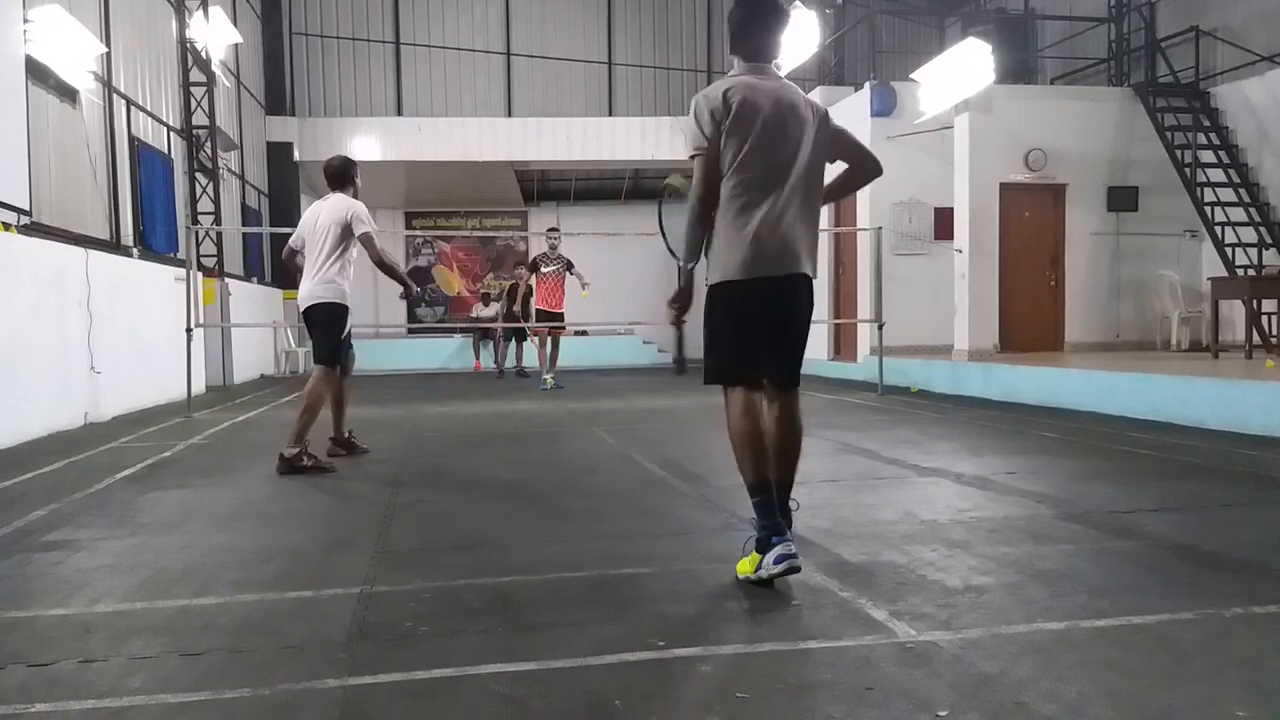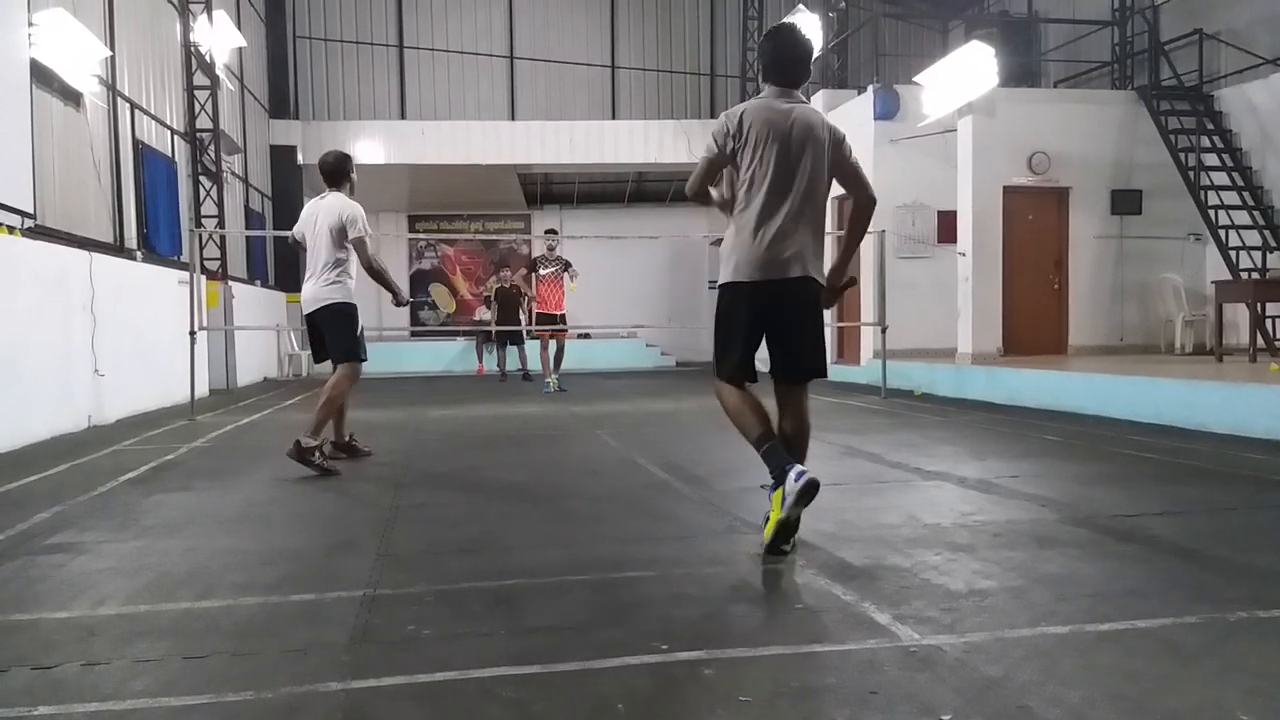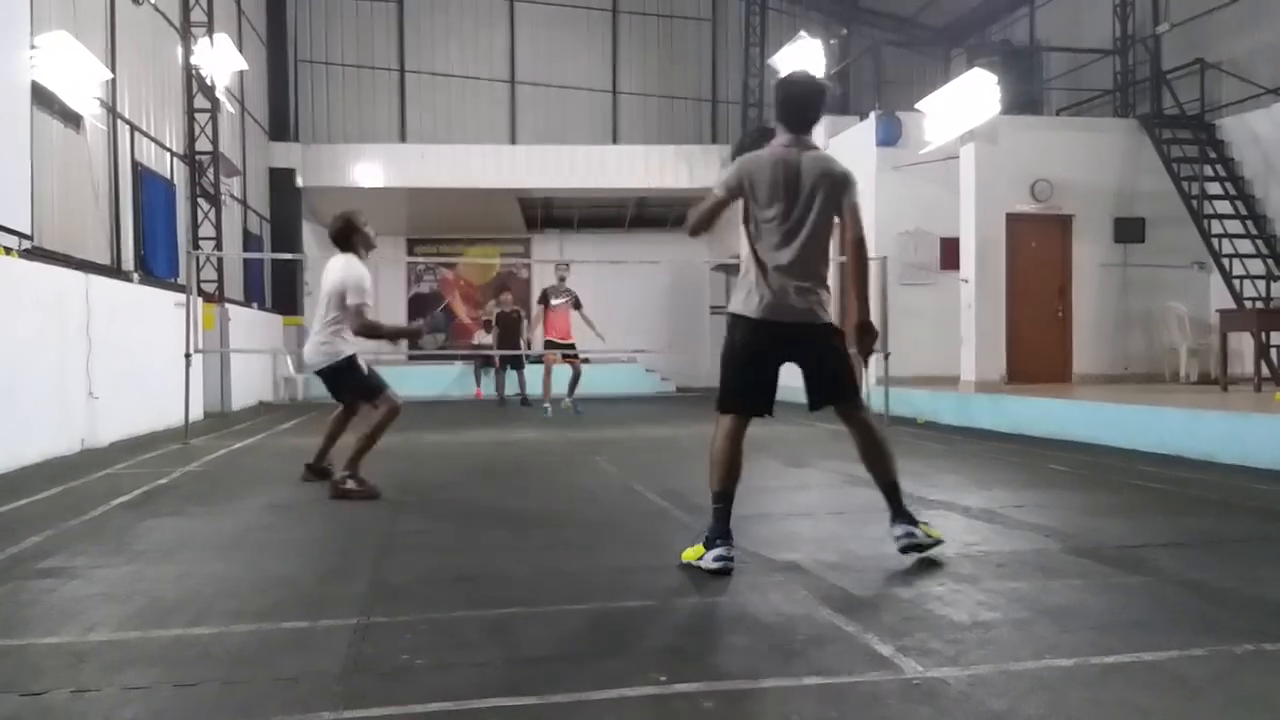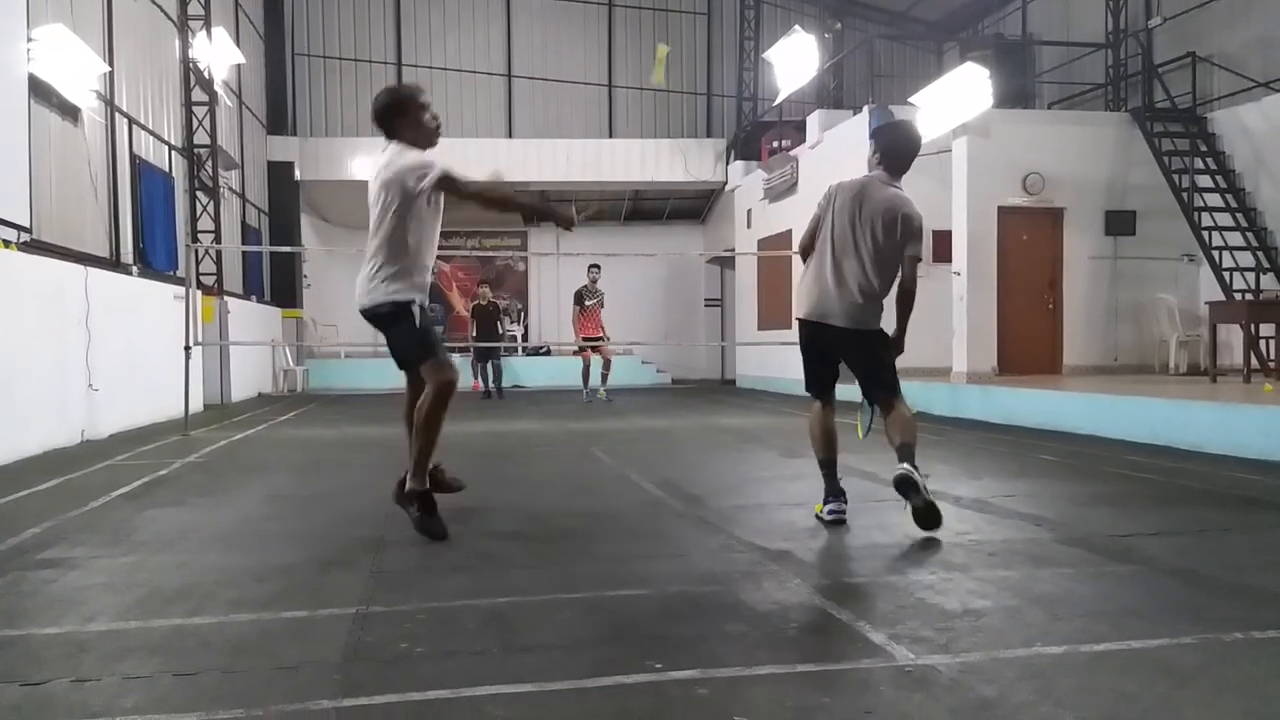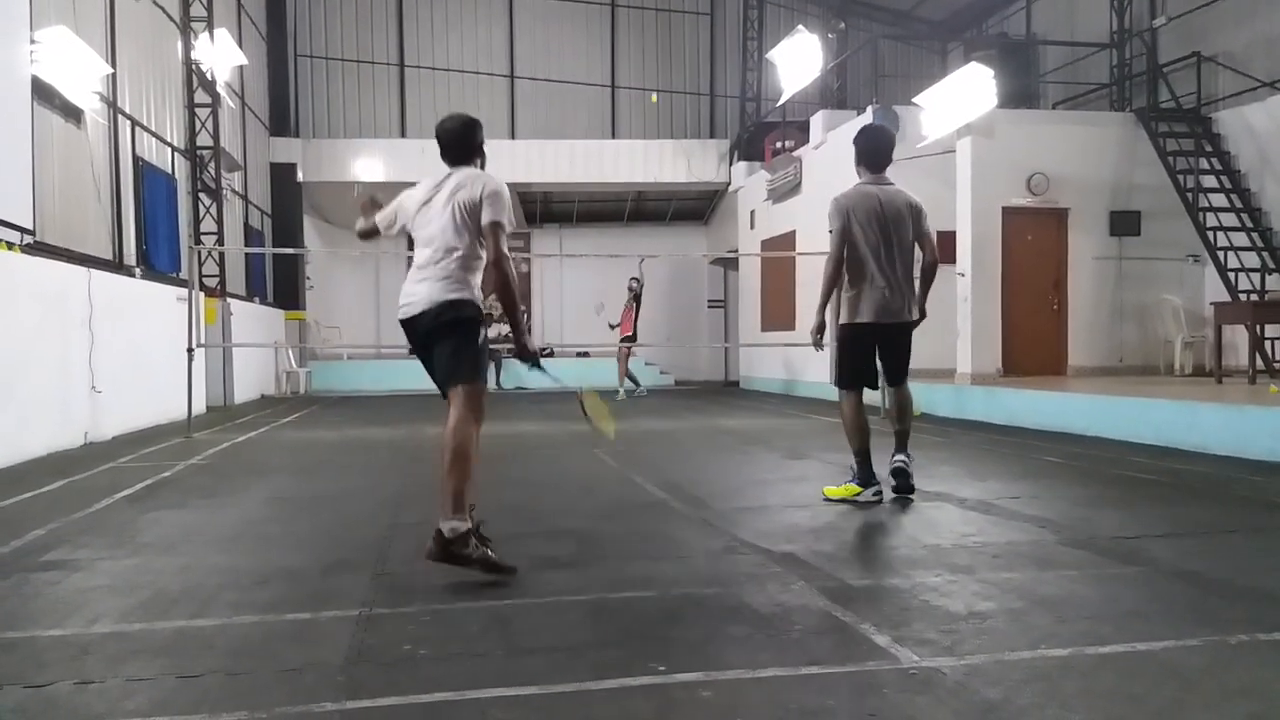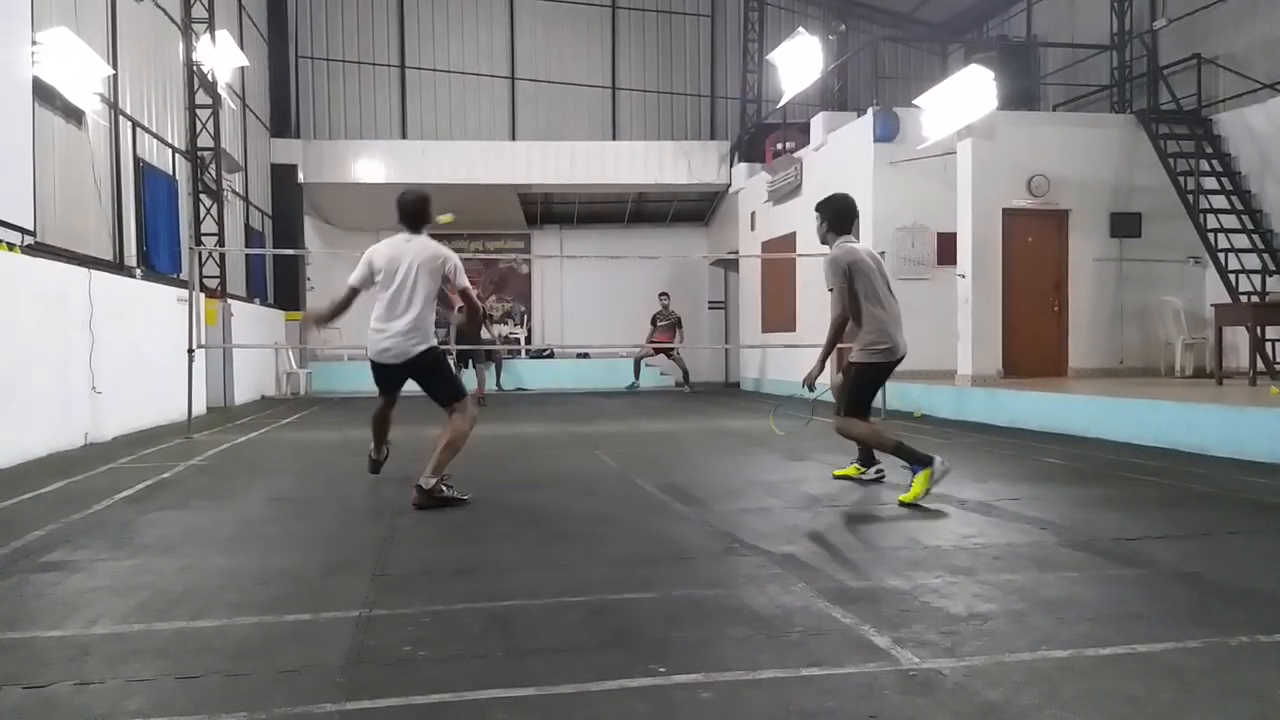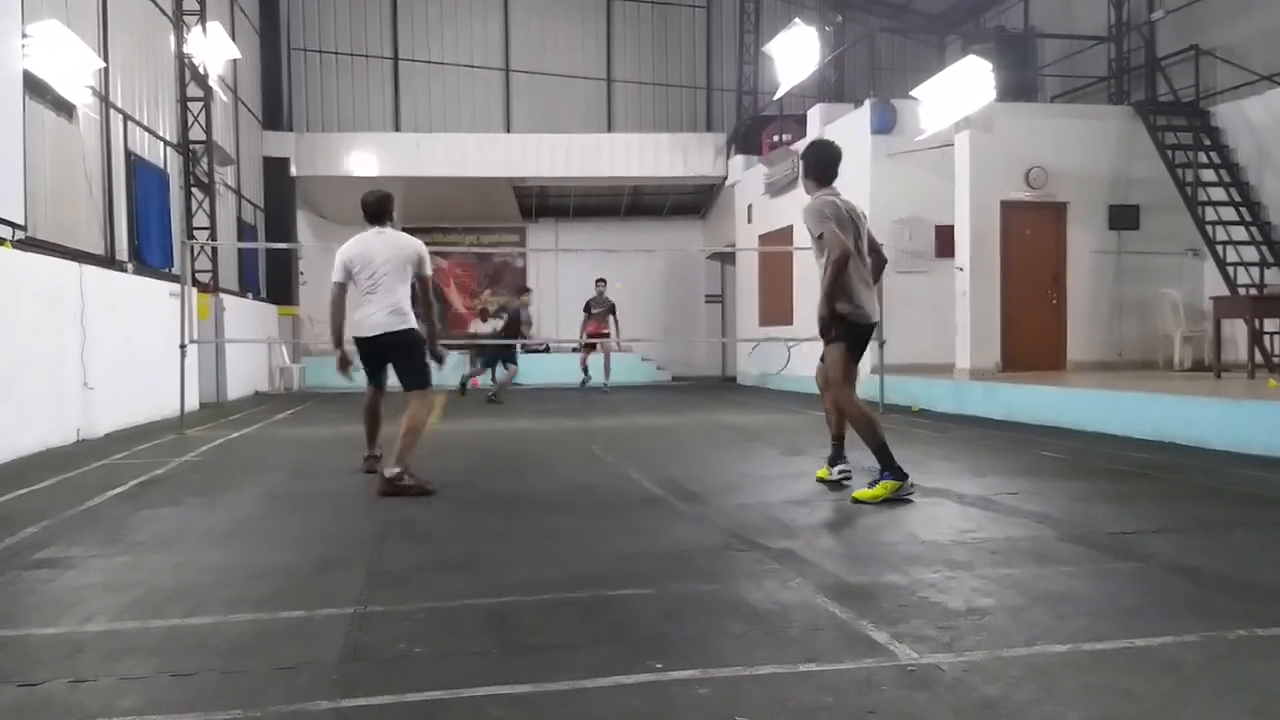
dt=0.7s
person 1, frame 1
left shoulder: (716, 99)
right shoulder: (806, 105)
left elbow: (704, 191)
right elbow: (868, 166)
left wrist: (686, 270)
left hip: (736, 265)
right hip: (795, 265)
left knee: (740, 393)
right knee: (781, 391)
left ankle: (773, 536)
right ankle: (779, 519)
person 1, frame 2
left shoulder: (739, 119)
right shoulder: (826, 129)
left elbow: (695, 188)
right elbow: (864, 199)
left wrist: (723, 200)
right wrist: (840, 267)
left hip: (746, 271)
right hip: (802, 274)
left knee: (731, 383)
right knee: (793, 390)
left ankle: (788, 472)
right ankle: (785, 519)
person 1, frame 3
left shoulder: (751, 165)
right shoulder: (837, 172)
left elbow: (695, 225)
right elbow: (856, 241)
left wrist: (733, 182)
right wrist: (863, 315)
left hip: (757, 314)
right hip: (813, 315)
left knee: (731, 420)
right knee: (855, 414)
left ankle: (718, 540)
right ankle: (903, 520)
person 1, frame 4
left shoulder: (838, 191)
right shoulder: (908, 211)
left elbow: (805, 248)
right elbow: (907, 284)
right wrist: (899, 333)
left hip: (814, 312)
right hip: (862, 319)
left knee: (823, 402)
right knee: (890, 402)
left ankle: (833, 496)
right ankle: (907, 466)
person 1, frame 5
left shoulder: (844, 202)
right shoulder: (910, 203)
left elbow: (835, 261)
right elbow: (931, 258)
left wrist: (820, 312)
right wrist: (920, 301)
left hip: (858, 312)
right hip: (900, 312)
left knee: (850, 393)
right knee: (898, 386)
left ankle: (865, 480)
right ankle: (901, 455)
person 1, frame 6
left shoulder: (836, 259)
right shoulder: (866, 253)
left elbow: (841, 315)
left wrist: (820, 364)
left hip: (874, 349)
right hip: (889, 344)
left knee: (845, 422)
right knee: (848, 401)
left ankle: (923, 463)
right ankle: (867, 462)
person 1, frame 7
left shoulder: (816, 207)
right shoulder: (850, 207)
left elbow: (841, 252)
right elbow: (879, 257)
left wrist: (825, 301)
left hip: (845, 313)
right hip: (862, 311)
left knee: (840, 391)
right knee: (826, 380)
left ankle: (893, 474)
right ankle: (837, 460)
person 2, frame 1
left shoulder: (312, 210)
right shoulder: (353, 208)
left elbow: (289, 255)
right elbow: (377, 257)
right wrist: (408, 284)
left hip: (309, 298)
right hip: (330, 298)
left knee: (342, 365)
right knee: (326, 371)
left ankle: (340, 436)
right ankle: (293, 452)
person 2, frame 2
left shoulder: (310, 207)
right shoulder: (350, 208)
left elbow: (297, 239)
right elbow: (368, 261)
right wrist: (397, 292)
left hip: (311, 299)
right hip: (335, 298)
left knee: (343, 368)
right knee: (349, 369)
left ankle: (341, 440)
right ankle: (309, 442)
person 2, frame 3
left shoulder: (336, 264)
right shoulder: (357, 273)
right elbow: (361, 326)
left wrist: (390, 332)
right wrist: (404, 332)
left hip: (318, 352)
right hip: (335, 353)
left knee: (351, 405)
right knee: (389, 404)
left ankle: (318, 466)
right ankle: (346, 474)
person 2, frame 4
left shoulder: (398, 159)
right shoulder: (409, 162)
right elbow: (477, 194)
right wrist: (545, 211)
left hip: (401, 292)
right hip: (391, 296)
left knee: (421, 381)
right knee: (442, 378)
left ankle: (422, 471)
right ankle: (416, 484)
person 2, frame 5
left shoulder: (418, 193)
right shoulder: (488, 186)
left elbow: (365, 229)
right elbow: (497, 261)
left wrist: (370, 211)
right wrist: (518, 331)
left hip: (412, 308)
right hip: (452, 304)
left knee: (458, 400)
right knee: (466, 410)
left ankle: (454, 517)
right ankle: (454, 531)
person 2, frame 6
left shoulder: (377, 252)
right shoulder: (443, 255)
left elbow: (345, 300)
right elbow: (473, 305)
left wrist: (321, 317)
right wrist: (475, 325)
left hip: (381, 349)
right hip: (420, 349)
left knee: (387, 398)
right knee: (464, 414)
left ankle: (377, 454)
right ankle: (429, 483)
person 2, frame 7
left shoulder: (348, 250)
right shoulder: (414, 245)
left elbow: (337, 301)
right elbow: (427, 299)
left wrist: (339, 349)
right wrist: (434, 341)
left hip: (365, 331)
right hip: (403, 328)
left knee: (375, 389)
right knee: (421, 399)
left ankle: (372, 455)
right ankle: (394, 472)
